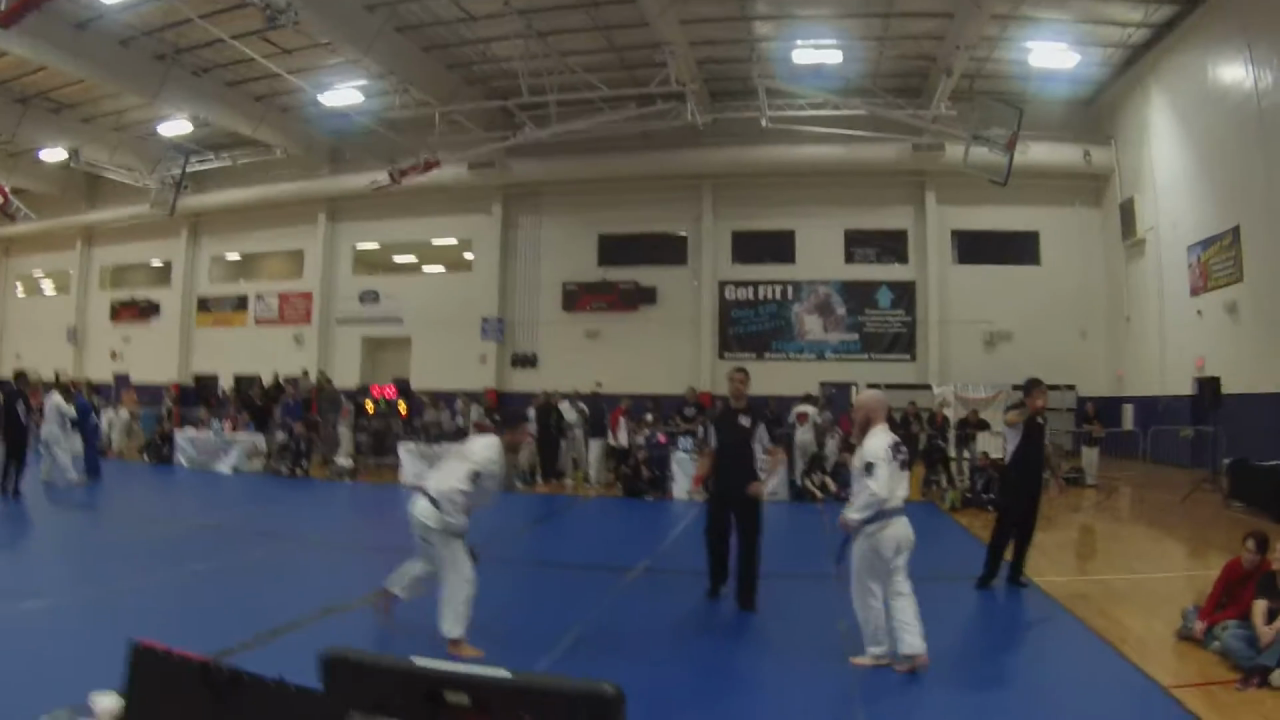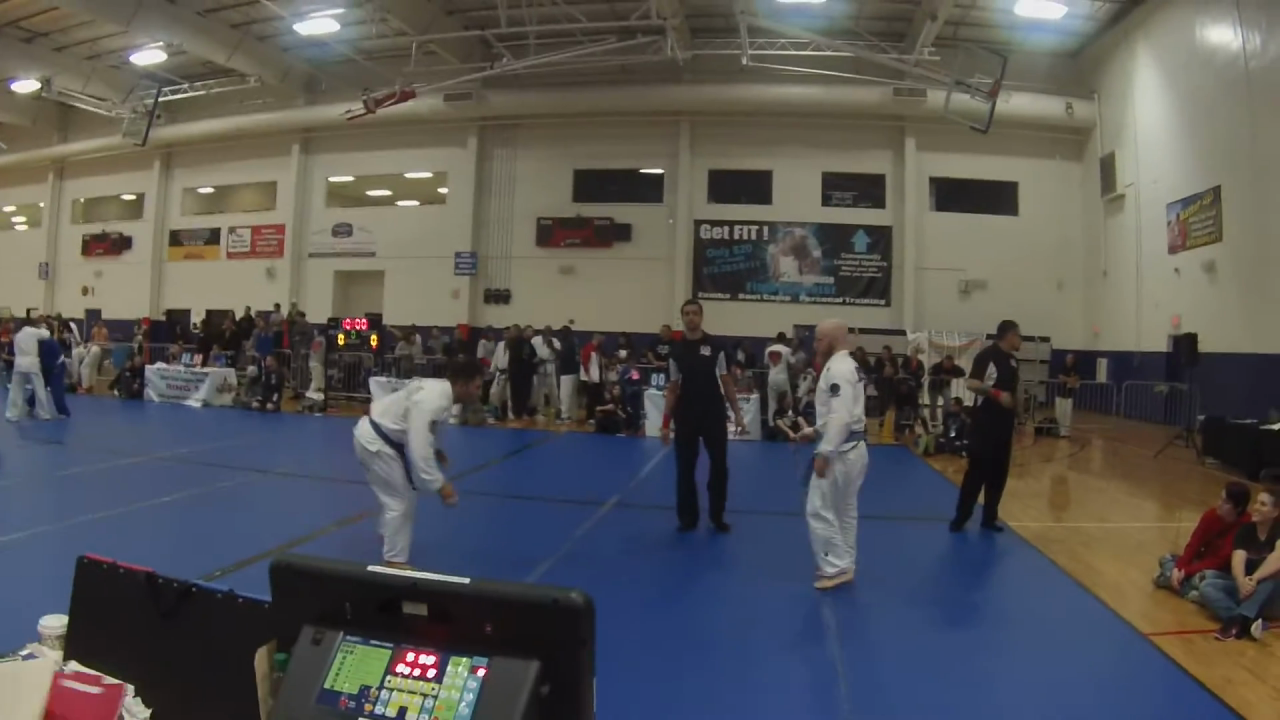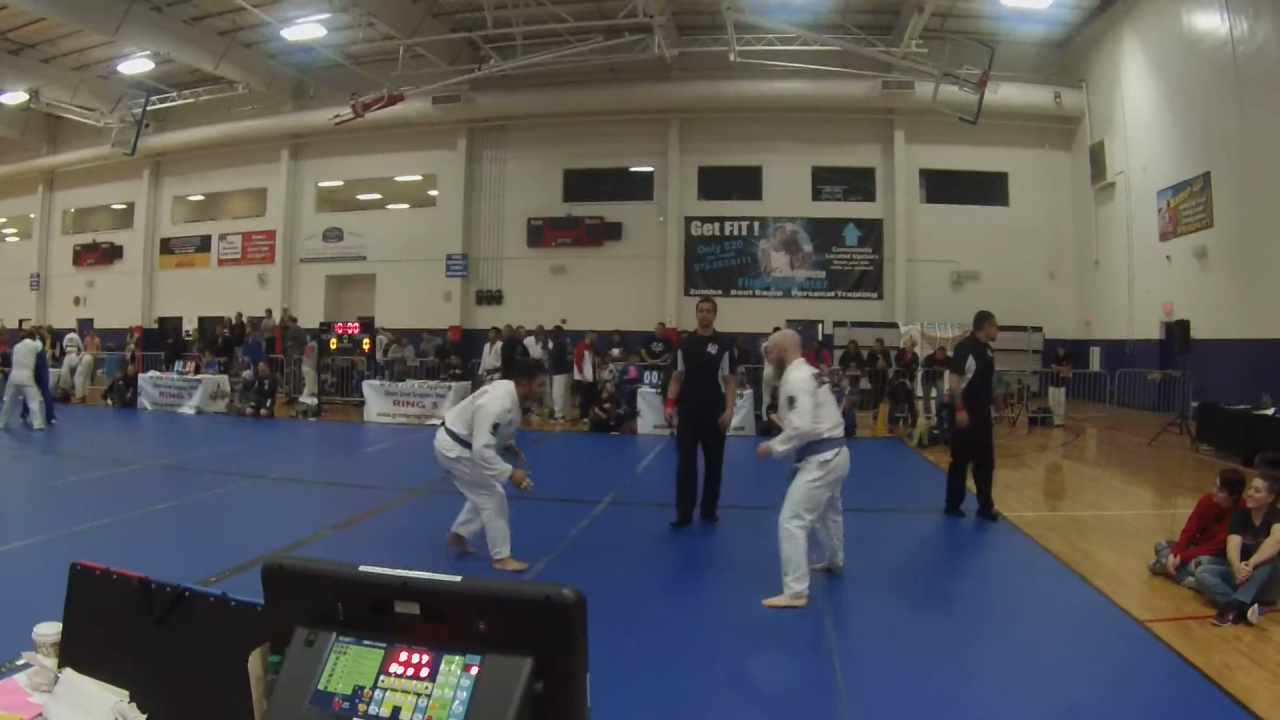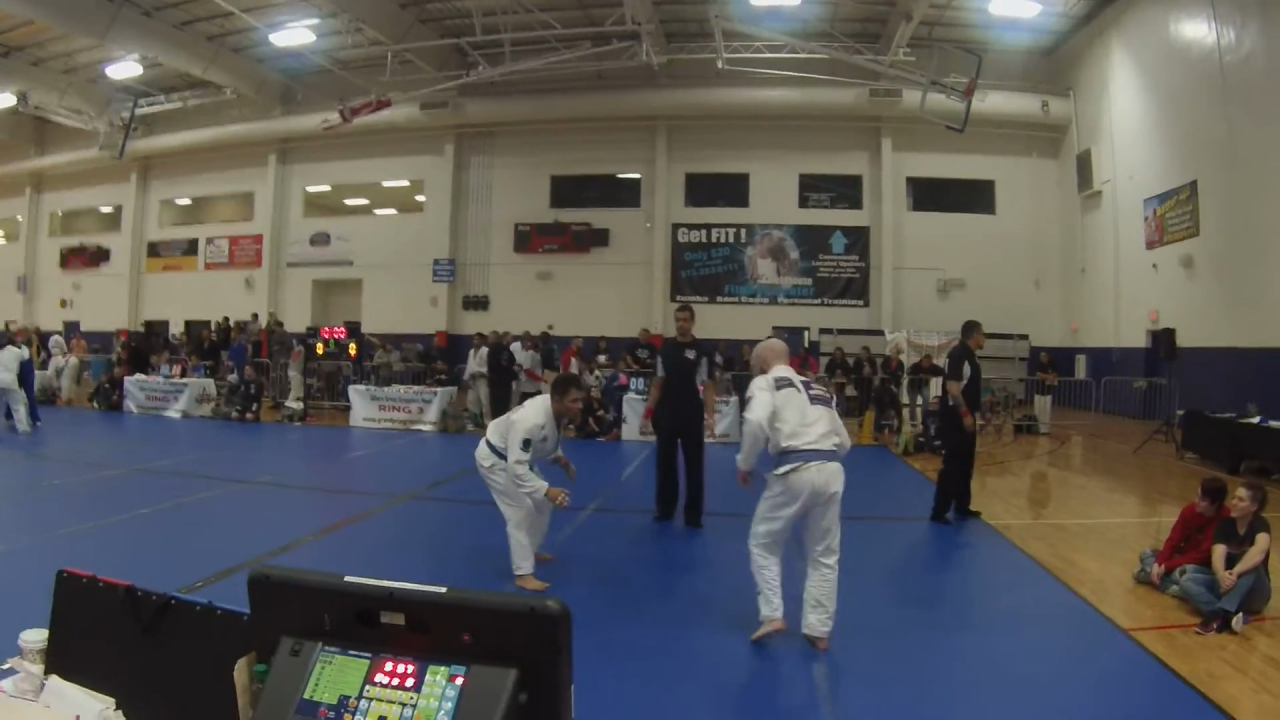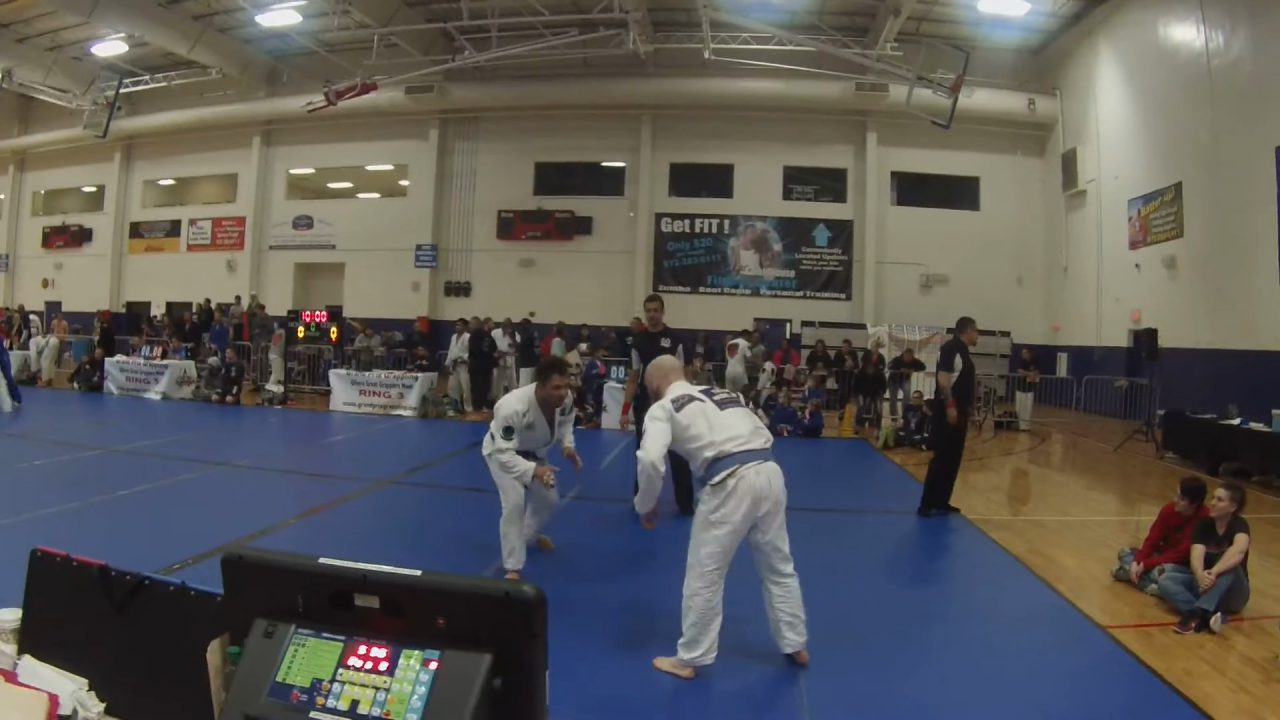
dt=0.7s
person 1, frame 1
left shoulder: (872, 445)
right shoulder: (894, 442)
left elbow: (877, 492)
left wrist: (851, 514)
right wrist: (857, 496)
left hip: (876, 528)
right hip: (900, 525)
left knee: (866, 593)
right knee: (900, 590)
left ankle: (878, 652)
right ankle: (913, 651)
person 1, frame 2
left shoulder: (837, 368)
right shoulder: (848, 366)
left elbow: (841, 416)
left wrist: (824, 452)
right wrist: (818, 430)
left hip: (841, 450)
right hip: (854, 447)
left knee: (819, 510)
right knee: (845, 511)
left ankle: (838, 568)
right ankle: (842, 564)
person 1, frame 3
left shoulder: (795, 379)
right shoulder: (813, 374)
left elbow: (801, 427)
left wrist: (773, 447)
right wrist: (782, 443)
left hip: (821, 458)
right hip: (838, 452)
left knee: (793, 521)
right knee: (828, 511)
left ankle: (795, 592)
right ankle: (835, 559)
person 1, frame 4
left shoulder: (764, 383)
right shoulder: (819, 390)
left elbow: (756, 423)
right elbow: (843, 442)
left wrist: (745, 464)
left hip: (794, 473)
right hip: (831, 471)
left knee: (763, 542)
right knee: (824, 555)
left ankle: (772, 615)
right ankle: (818, 630)
person 1, frame 5
left shoulder: (661, 409)
right shoulder: (725, 395)
left elbow: (651, 461)
right elbow: (766, 437)
left wrist: (644, 506)
left hip: (731, 484)
right hip: (769, 473)
left knee: (704, 573)
right knee: (779, 567)
left ankle: (688, 659)
right ankle: (796, 646)
person 2, frame 1
left shoulder: (756, 418)
right shoulder: (718, 418)
left elbow: (773, 454)
right elbow: (710, 453)
left wrist: (762, 484)
right wrist: (698, 479)
left hip: (747, 489)
right hip: (719, 488)
left knee: (748, 542)
right knee: (714, 537)
left ankle: (746, 596)
right ankle: (717, 581)
person 2, frame 2
left shoulder: (716, 346)
right shoulder: (677, 351)
left elbow: (727, 382)
right elbow: (672, 389)
left wrist: (738, 414)
right wrist: (666, 423)
left hip: (714, 415)
right hip: (686, 417)
left knee: (719, 465)
right knee: (685, 469)
left ankle: (717, 515)
right ankle: (688, 517)
person 2, frame 3
left shoulder: (723, 345)
right shoulder: (685, 344)
left elbow: (729, 382)
right elbow: (676, 378)
left wrist: (729, 410)
right wrist: (670, 404)
left hip: (714, 413)
right hip: (688, 411)
left knee: (713, 463)
right knee: (686, 462)
left ankle: (708, 509)
right ankle: (684, 513)
person 2, frame 4
left shoulder: (701, 352)
right shoulder: (665, 350)
left elbow: (708, 388)
right elbow: (657, 385)
left wrist: (710, 417)
right wrist: (648, 414)
left hip: (692, 416)
right hip: (666, 415)
left knee: (694, 465)
right knee: (665, 463)
left ankle: (693, 514)
right ankle: (665, 508)
person 2, frame 5
left shoulder: (674, 340)
right shoulder: (639, 341)
right elbow: (633, 378)
right wrist: (625, 409)
right hip: (645, 403)
left knee: (678, 453)
left ankle: (685, 502)
person 3, frame 1
left shoulder: (490, 447)
right shoulder: (484, 455)
right elbow: (451, 491)
right wrist: (457, 524)
left hip: (426, 508)
right hip: (435, 515)
left knee: (428, 561)
right knee: (460, 576)
left ankle: (389, 594)
right ankle: (455, 641)
person 3, frame 2
left shoulder: (440, 390)
right shoulder: (433, 402)
right elbow: (419, 450)
left wrist: (434, 449)
right wrist: (440, 484)
left hip: (375, 434)
right hip: (374, 441)
right knee: (401, 501)
left ankle: (388, 531)
right ankle: (394, 560)
person 3, frame 3
left shoulder: (509, 390)
right shoulder: (496, 405)
right elbow: (482, 451)
left wrist: (508, 446)
right wrist: (511, 473)
left hip: (462, 442)
right hip: (454, 448)
left knee: (484, 493)
right knee: (493, 498)
left ankle: (458, 534)
right ankle: (501, 557)
person 3, frame 4
left shoulder: (557, 411)
right shoulder: (529, 420)
right elbow: (517, 468)
left wrist: (559, 456)
right wrist: (546, 490)
left hip: (517, 457)
right hip: (495, 459)
left knee: (542, 503)
right knee: (521, 512)
left ankle: (530, 550)
right ankle: (524, 574)
person 3, frame 5
left shoulder: (564, 398)
right shoulder: (511, 407)
left elbow: (565, 420)
right elbow: (504, 454)
left wrist: (567, 445)
right wrist: (534, 471)
left hip: (535, 451)
right hip: (502, 452)
left knee: (548, 497)
right knee: (515, 502)
left ankle: (530, 535)
right ankle: (512, 568)
person 4, frame 1
left shoulder: (1040, 417)
right shoulder: (1017, 411)
right elbow: (1009, 420)
left wrist: (1054, 472)
right wrist: (1032, 407)
left hip: (1033, 479)
right hip: (1014, 479)
left knee: (1026, 528)
right knee: (1004, 527)
left ankle: (1015, 573)
right ankle: (988, 574)
person 4, frame 2
left shoulder: (1012, 360)
right shoulder: (987, 356)
right elbow: (971, 384)
left wrist: (1018, 418)
right wrist: (996, 394)
left hip: (1004, 424)
right hip: (985, 423)
left knee: (999, 472)
right knee: (977, 471)
left ankle: (989, 517)
right ankle: (961, 517)
person 4, frame 3
left shoulder: (987, 349)
right shoulder: (965, 347)
right elbow: (954, 380)
right wrist: (959, 409)
left hip: (983, 413)
right hip: (966, 414)
left knee: (986, 460)
right knee: (961, 459)
left ankle: (985, 506)
right ankle: (952, 505)
person 4, frame 4
left shoulder: (970, 356)
right shoulder: (957, 355)
right elbow: (952, 388)
left wrist: (982, 411)
right wrist: (965, 414)
left hip: (966, 417)
right hip: (955, 419)
left knee: (966, 464)
right knee: (952, 465)
left ankle: (962, 506)
right ankle: (939, 511)
person 4, frame 5
left shoulder: (963, 351)
right shoulder: (951, 348)
right elbow: (942, 378)
left wrist: (969, 409)
right wrist: (950, 405)
left hip: (959, 412)
right hip: (948, 411)
left knee: (953, 459)
right knee: (942, 458)
left ankle: (941, 502)
right ankle: (927, 504)
